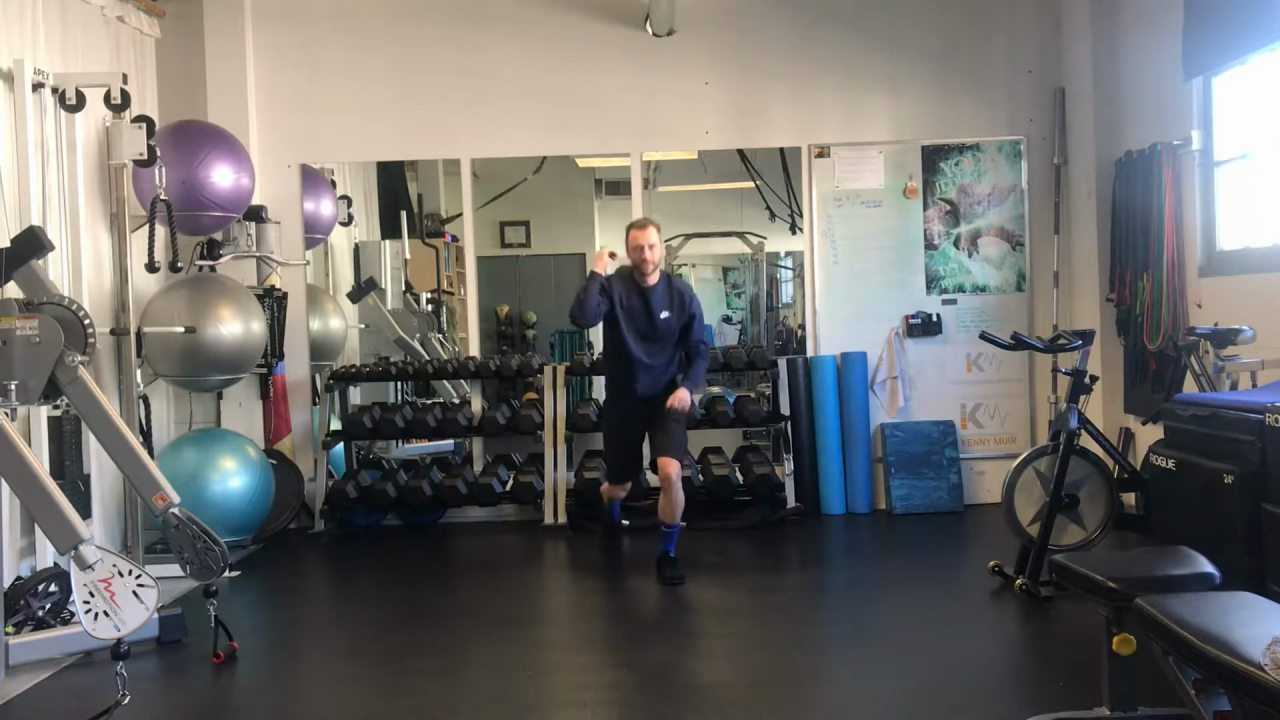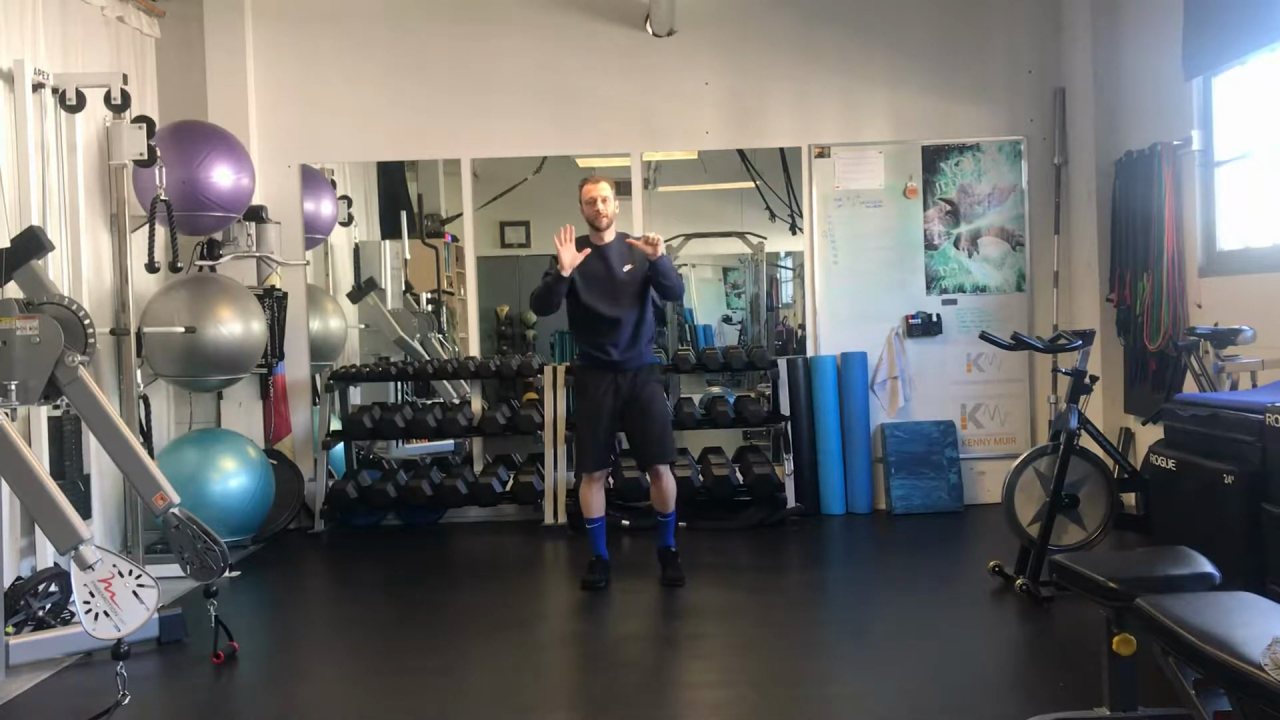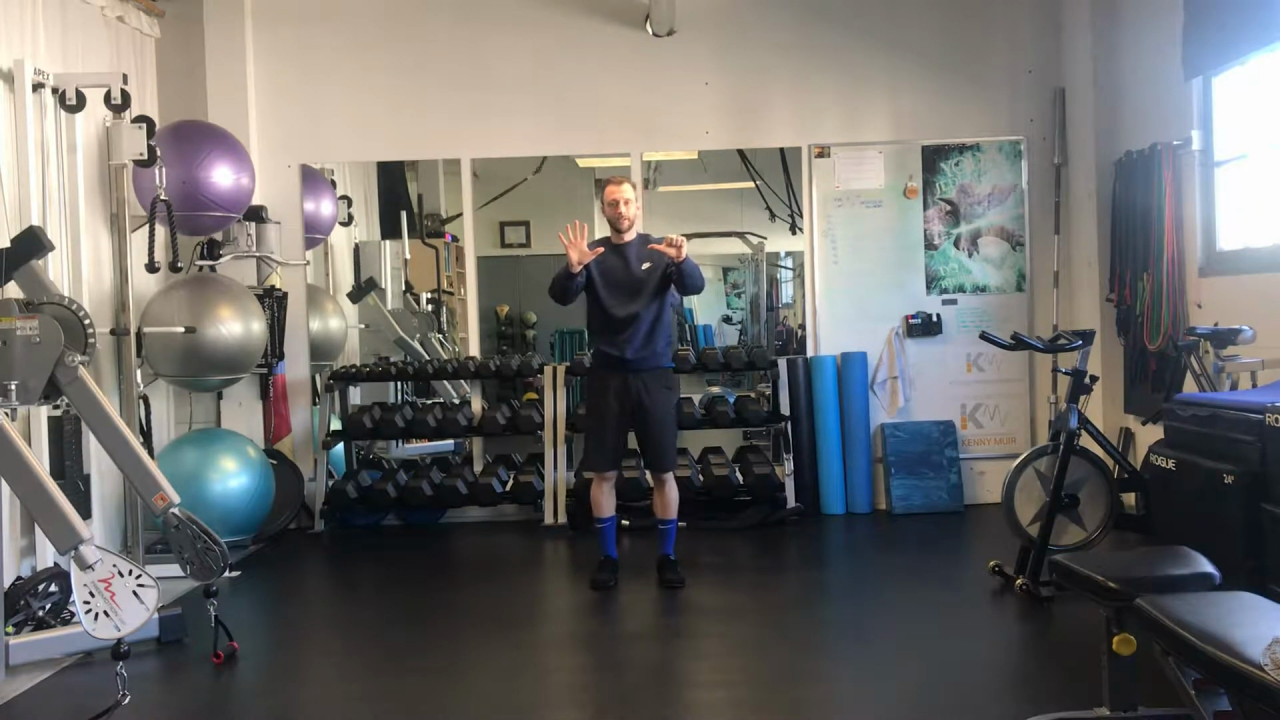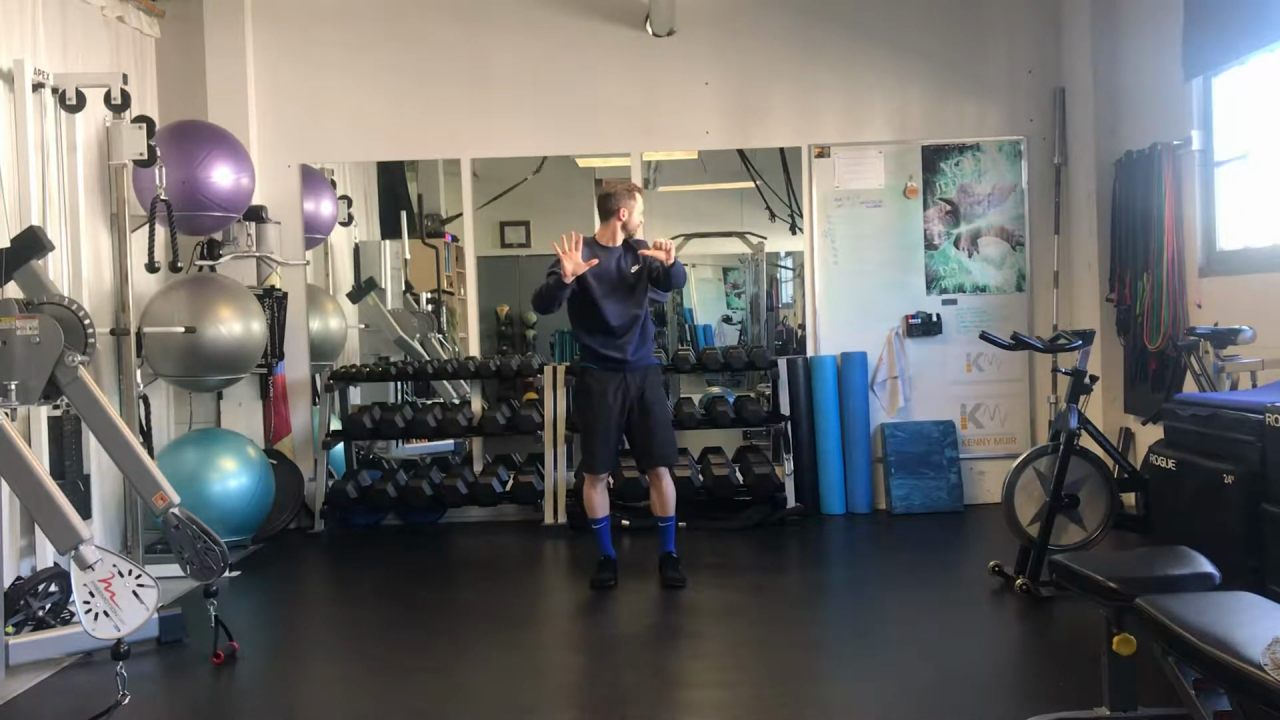
dt=1s
person 1, frame 1
left shoulder: (681, 293)
right shoulder: (612, 286)
left elbow: (699, 349)
right elbow: (580, 319)
left wrist: (687, 386)
right wrist: (597, 274)
left hip: (666, 398)
right hip: (621, 401)
left knee: (670, 473)
right knee: (617, 486)
left ankle: (667, 555)
right ankle: (611, 517)
person 1, frame 2
left shoulder: (640, 250)
right shoulder: (572, 252)
left elbow: (673, 293)
right elbow: (541, 306)
left wrist: (659, 261)
right wrist: (561, 272)
left hip: (641, 371)
right hip: (595, 375)
left knee: (659, 466)
right knee: (593, 472)
left ankle: (668, 549)
right ankle: (599, 557)
person 1, frame 3
left shoulder: (659, 249)
right shoulder: (592, 254)
left elbow: (694, 286)
right elbow: (560, 296)
left wrist: (682, 260)
right wrist: (573, 267)
left hip: (654, 374)
right hip: (608, 375)
left knee: (663, 472)
right knee: (603, 472)
left ankle: (667, 557)
right ankle: (608, 557)
person 1, frame 4
left shoulder: (640, 251)
right shoulder: (579, 254)
left elbow: (673, 284)
right elbow: (543, 305)
left wrist: (670, 263)
right wrist: (564, 278)
left hip: (643, 373)
right hip: (599, 377)
left knee: (659, 468)
right knee: (596, 473)
left ankle: (668, 554)
right ankle: (606, 557)
